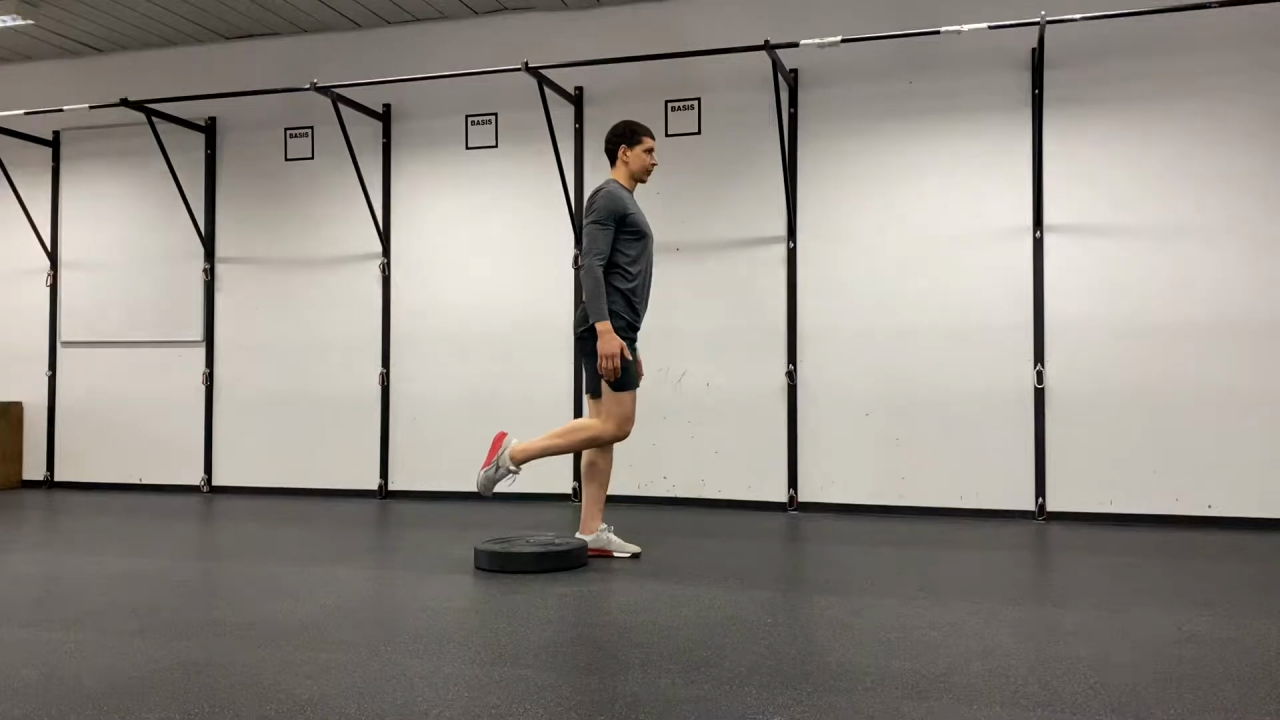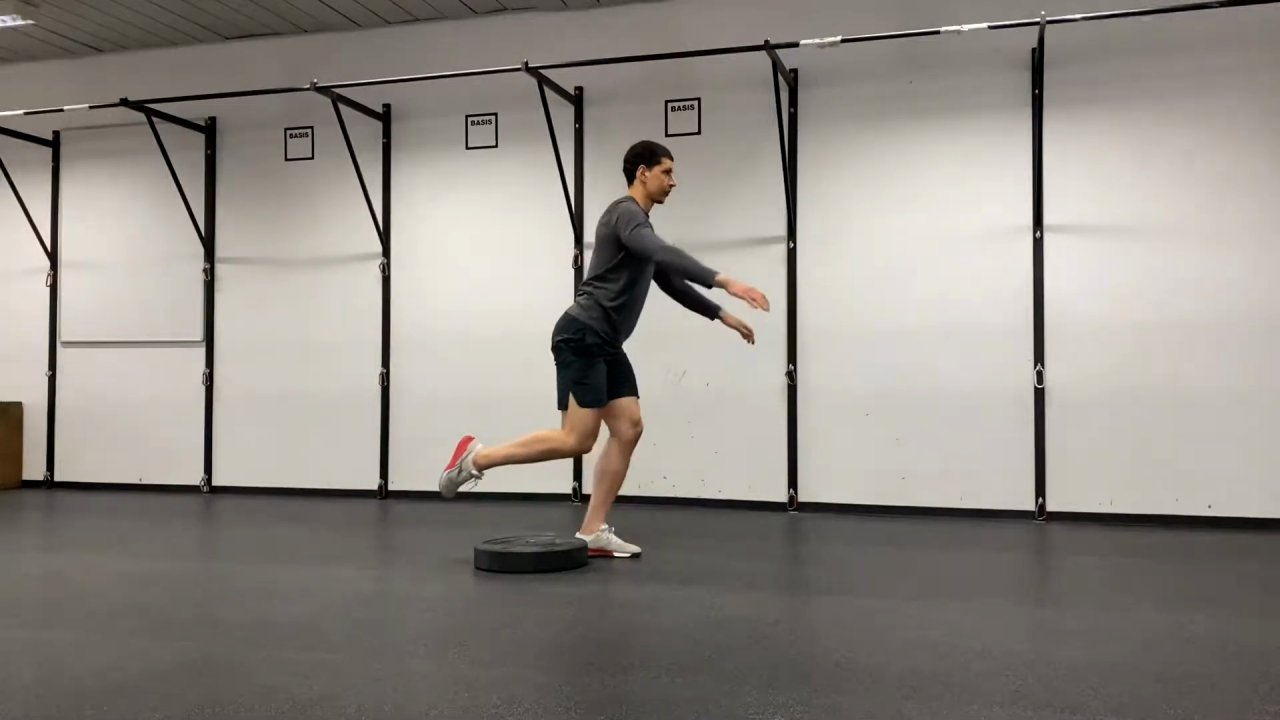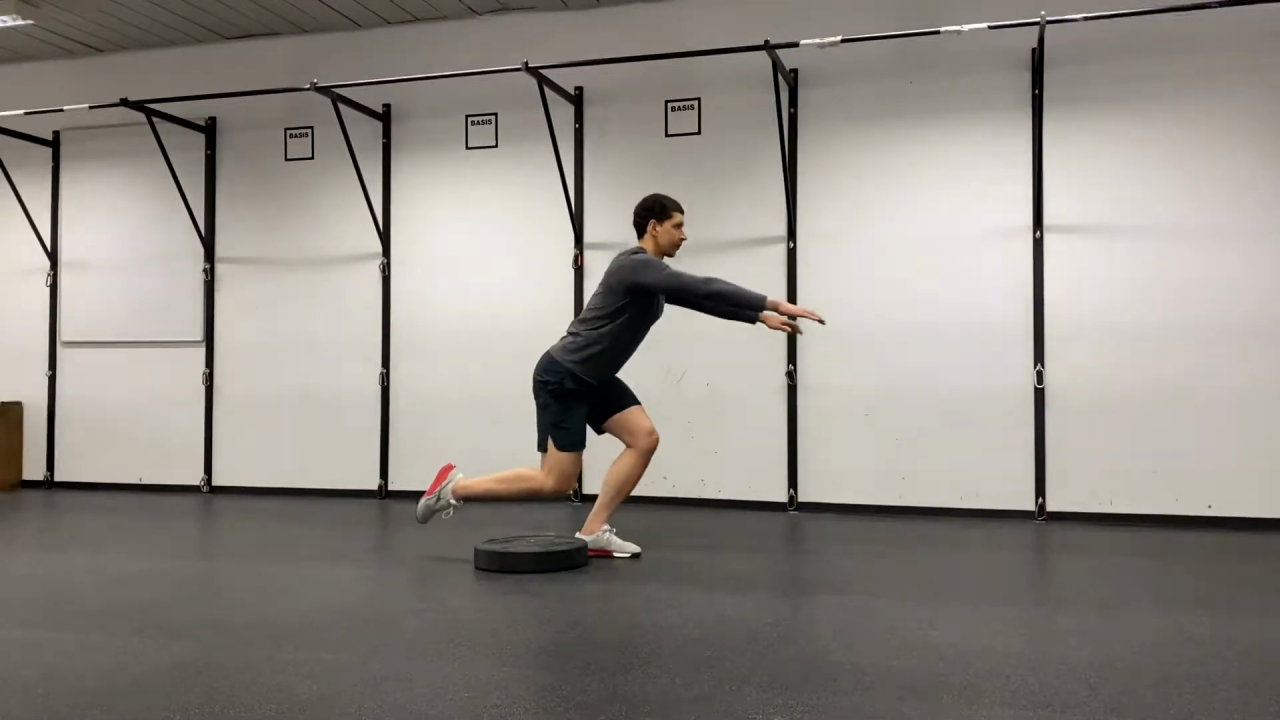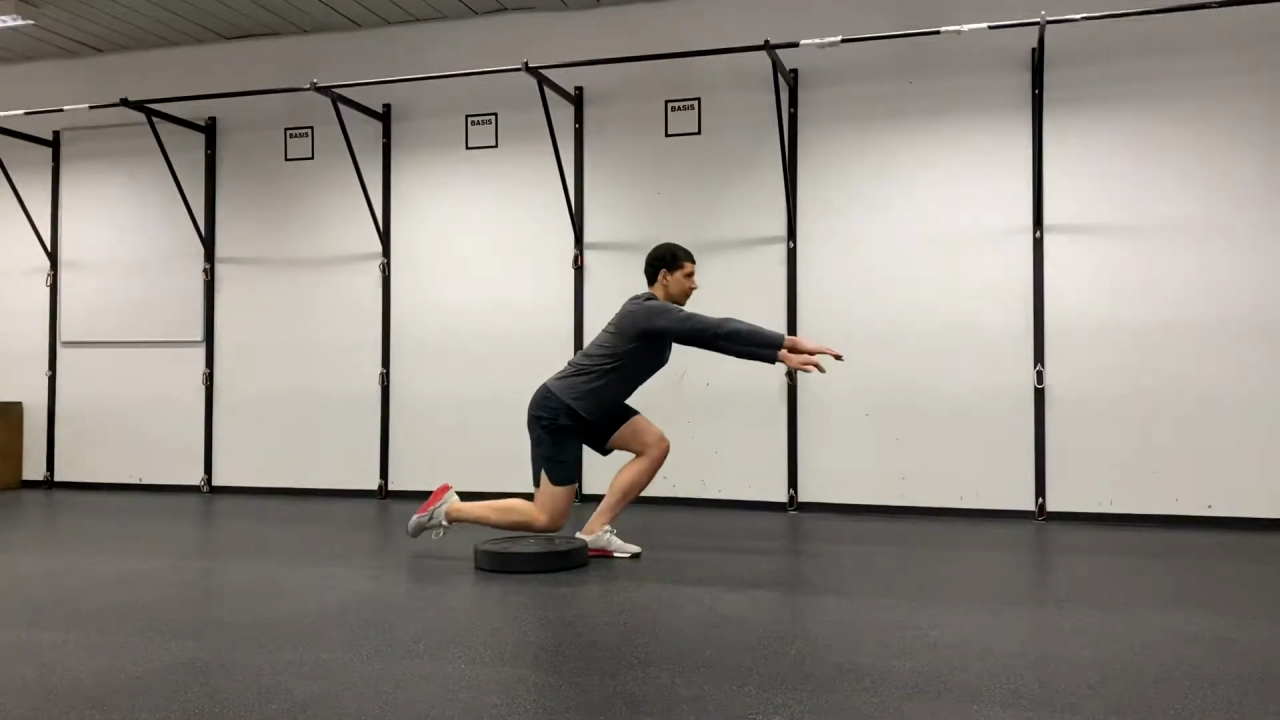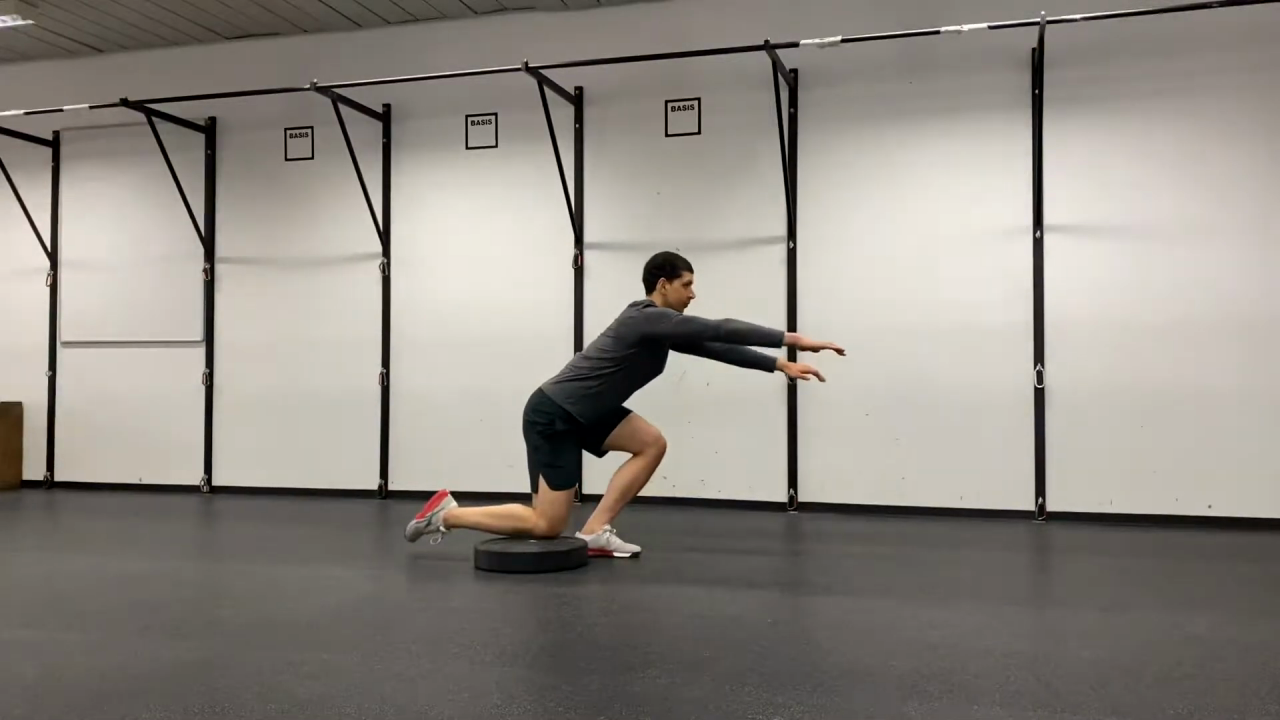
dt=0.7s
person 1, frame 1
left shoulder: (625, 205)
right shoulder: (608, 198)
right elbow: (591, 267)
left wrist: (628, 343)
right wrist: (606, 329)
left hip: (616, 329)
right hip: (606, 327)
left knee: (605, 429)
right knee: (614, 426)
left ankle: (591, 532)
right ankle: (513, 453)
person 1, frame 2
left shoulder: (637, 223)
right shoulder: (625, 213)
left elbow: (669, 279)
right elbow: (664, 254)
left wrist: (721, 314)
right wrist: (724, 281)
left hip: (605, 342)
right hip: (582, 337)
left knee: (628, 430)
right knee: (576, 440)
left ankle: (592, 532)
right ankle: (476, 458)
person 1, frame 3
left shoulder: (651, 276)
right shoulder: (635, 266)
left elbow: (700, 298)
right elbow: (702, 289)
left wrist: (761, 315)
right wrist: (773, 303)
left hip: (591, 377)
right hip: (561, 377)
left knee: (645, 438)
right knee: (555, 482)
left ankle: (593, 532)
right ankle: (454, 488)
person 1, frame 4
left shoulder: (662, 317)
right shoulder: (647, 313)
left elbow: (716, 339)
right elbow: (718, 330)
left wrist: (781, 354)
right wrist: (790, 341)
left hip: (587, 407)
right hip: (557, 410)
left knee: (655, 445)
right knee: (548, 519)
left ankle: (595, 533)
right ankle: (446, 509)
person 1, frame 5
left shoulder: (658, 325)
right shoulder: (647, 319)
left elbow: (713, 346)
right elbow: (717, 330)
left wrist: (779, 363)
right wrist: (792, 339)
left hip: (580, 411)
right hip: (553, 416)
left knee: (652, 444)
right knee: (547, 525)
left ankle: (595, 532)
right ankle: (445, 514)
